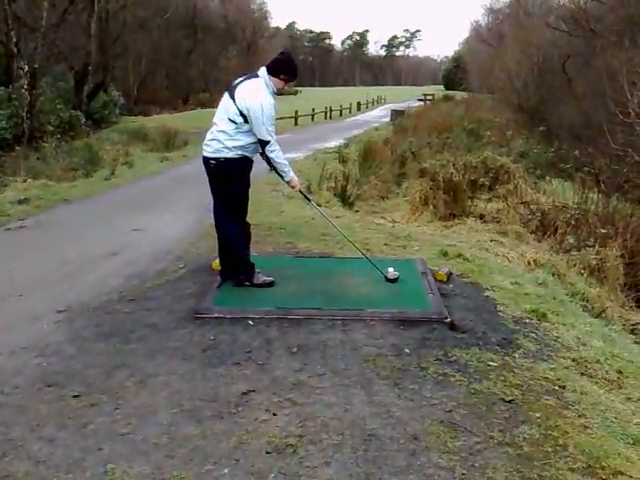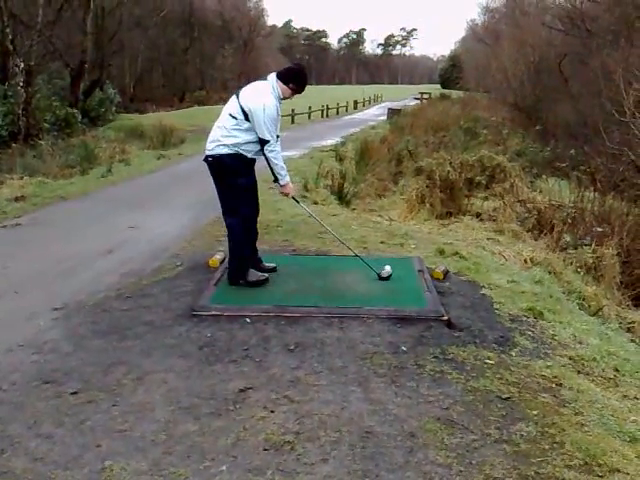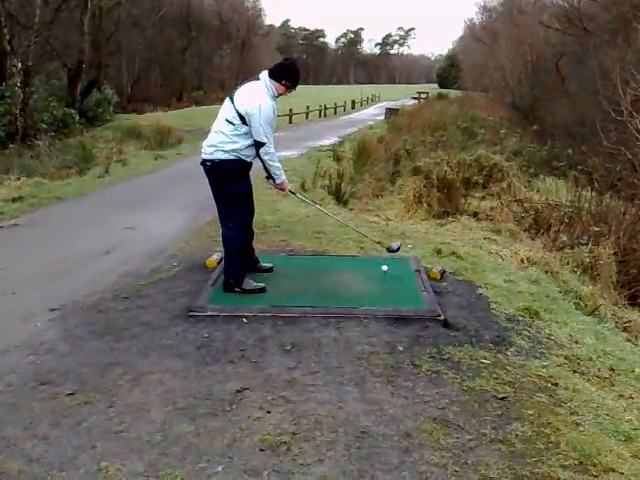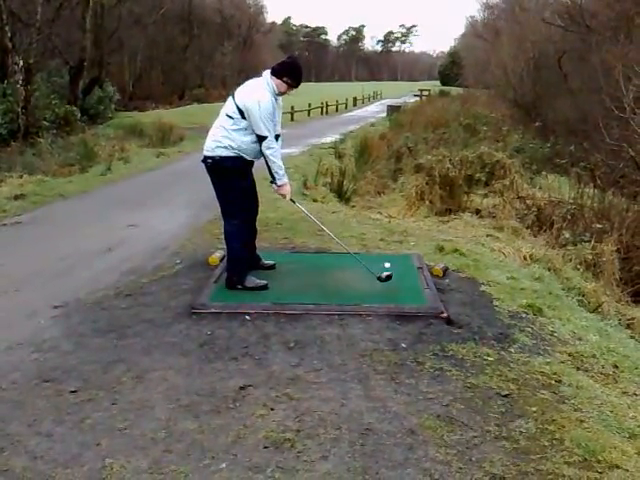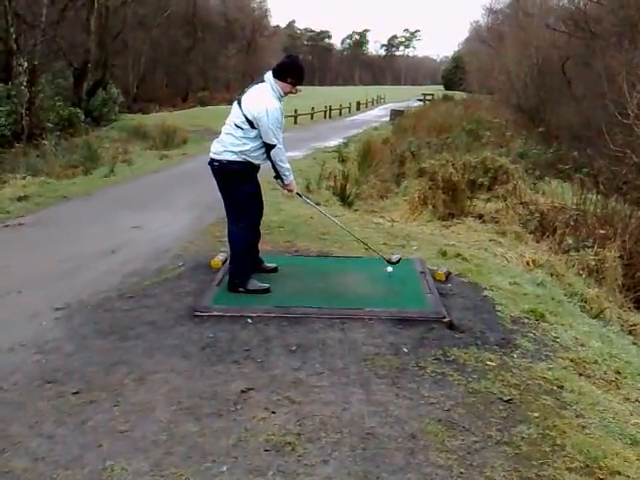
dt=1s
person 1, frame 1
left shoulder: (250, 82)
right shoulder: (261, 98)
right elbow: (268, 143)
left wrist: (269, 161)
right wrist: (288, 175)
left hip: (218, 155)
right hip: (228, 159)
left knee: (227, 215)
right knee: (235, 218)
left ankle: (230, 268)
right ankle: (243, 273)
person 1, frame 2
left shoulder: (265, 90)
right shoulder: (265, 100)
left elbow: (272, 140)
right elbow: (268, 145)
left wrist: (282, 176)
right wrist: (284, 180)
left hip: (236, 156)
right hip: (227, 157)
left knee: (248, 210)
right knee: (240, 213)
left ankle: (251, 259)
right ankle: (239, 271)
person 1, frame 3
left shoulder: (256, 88)
right shoulder: (261, 102)
left elbow: (262, 141)
right elbow: (264, 146)
left wrist: (273, 173)
right wrist: (279, 177)
left hip: (228, 159)
right hip: (225, 162)
left knee: (244, 214)
right knee: (235, 219)
left ankle: (247, 261)
right ankle: (234, 278)
person 1, frame 4
left shoulder: (268, 93)
right shoulder: (260, 97)
left elbow: (274, 138)
right elbow: (266, 143)
left wrist: (278, 176)
right wrist: (281, 180)
left hip: (236, 157)
right hip: (224, 159)
left knee: (249, 210)
right knee: (237, 216)
left ankle: (249, 258)
right ankle: (237, 276)
person 1, frame 5
left shoulder: (264, 89)
right shoulder: (268, 104)
left elbow: (272, 142)
right elbow: (273, 147)
left wrist: (282, 174)
right wrist: (287, 178)
left hip: (237, 160)
right hip: (232, 164)
left knee: (253, 213)
right knee: (242, 219)
left ankle: (251, 261)
right ankle: (239, 279)
